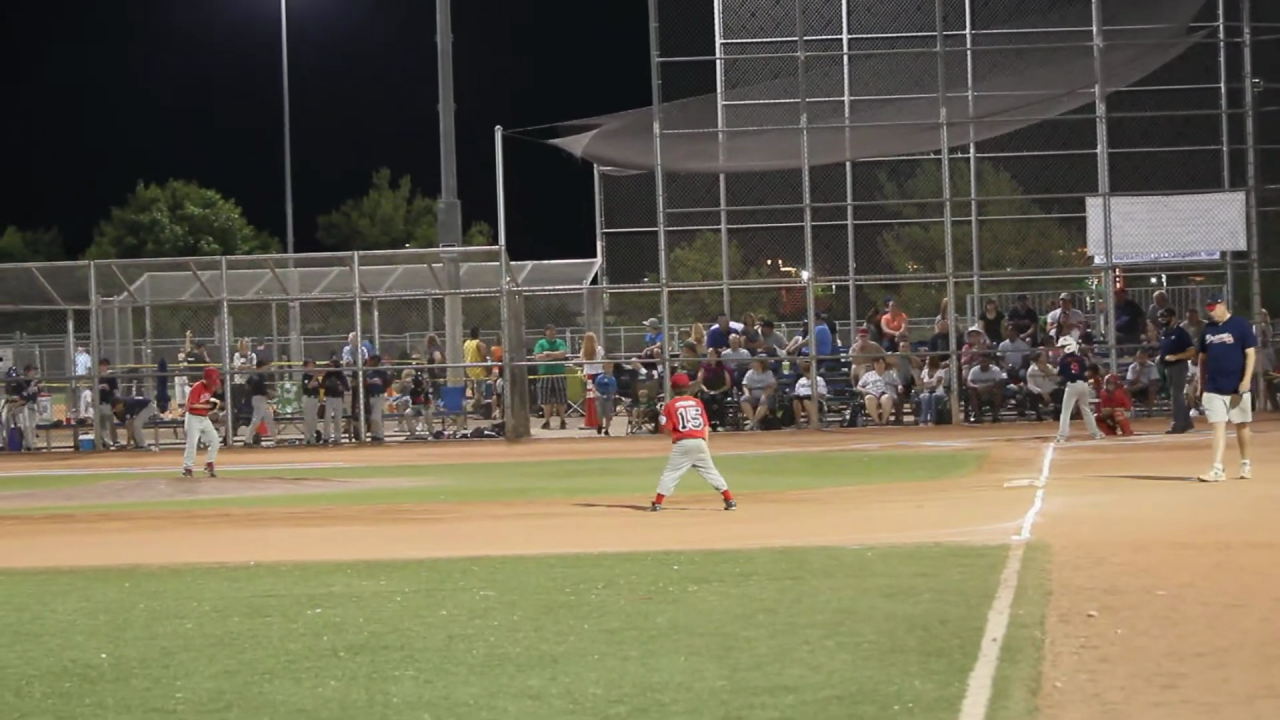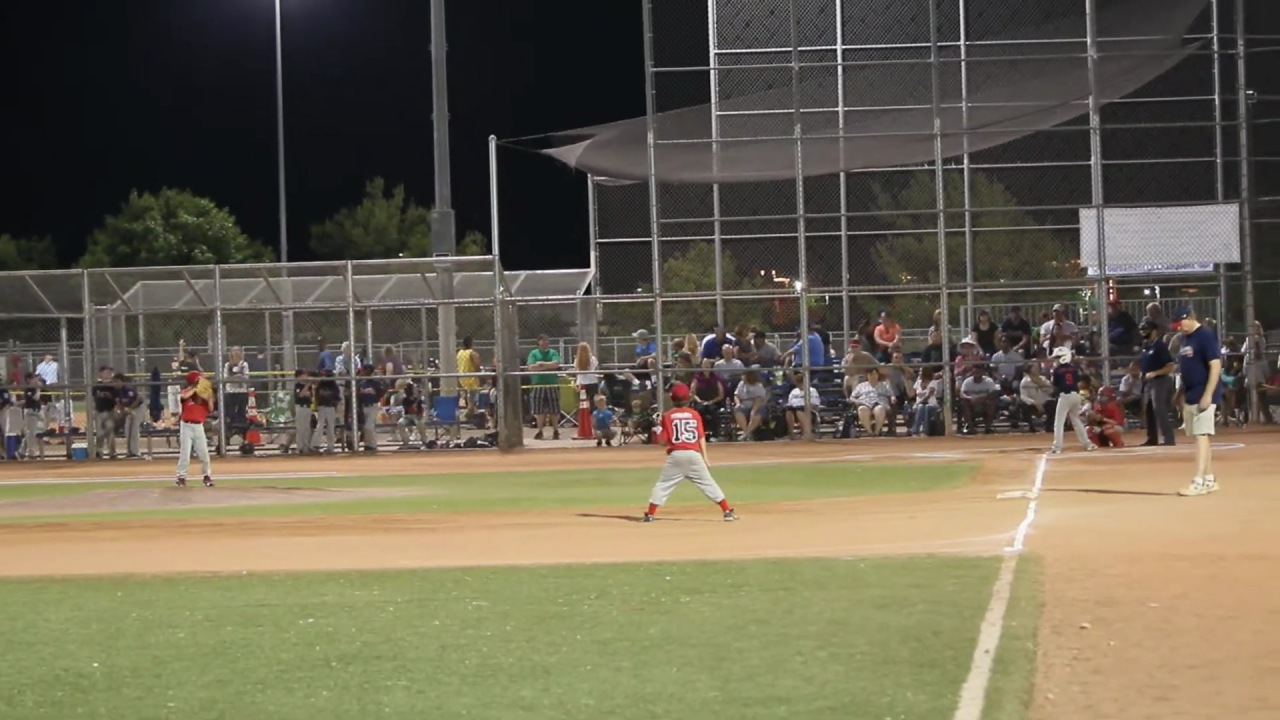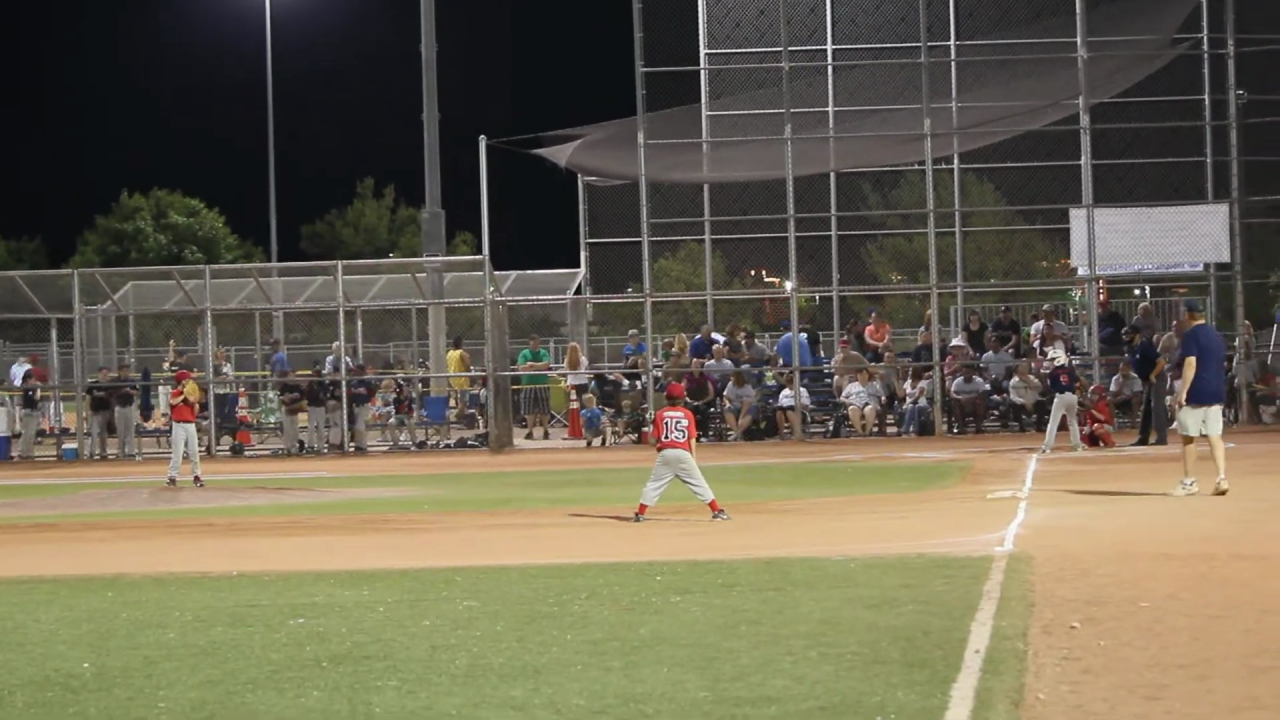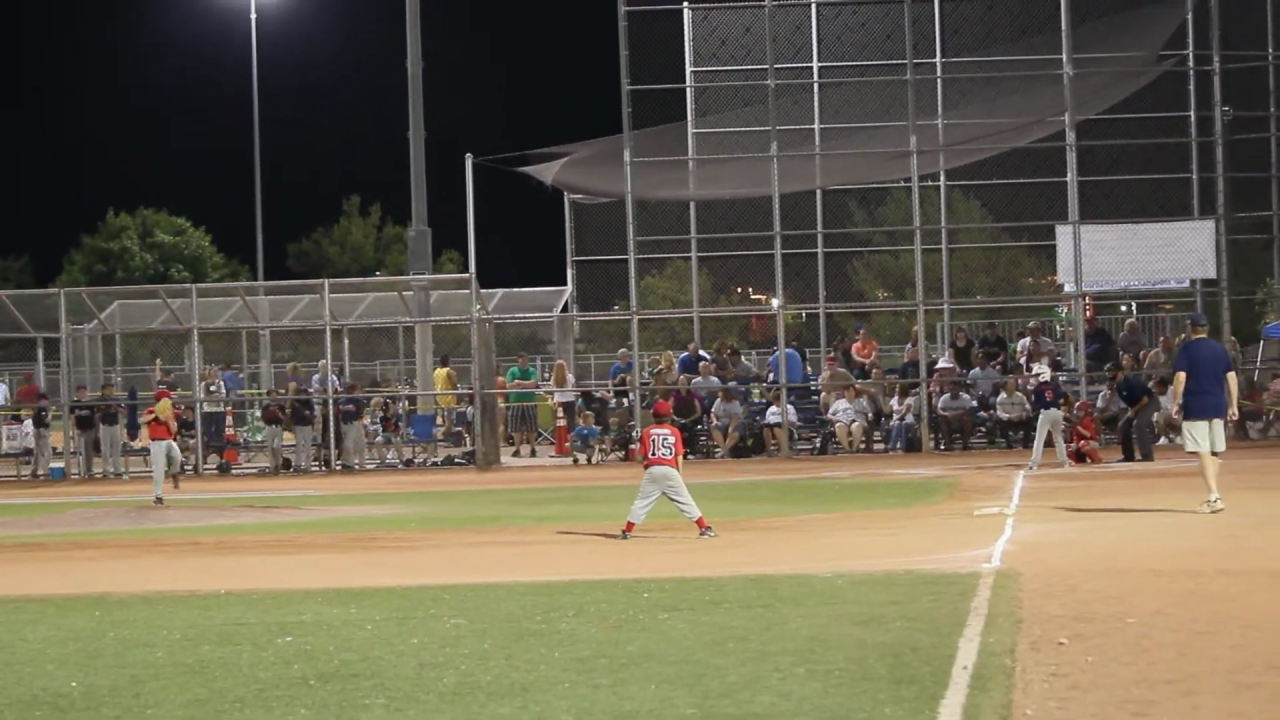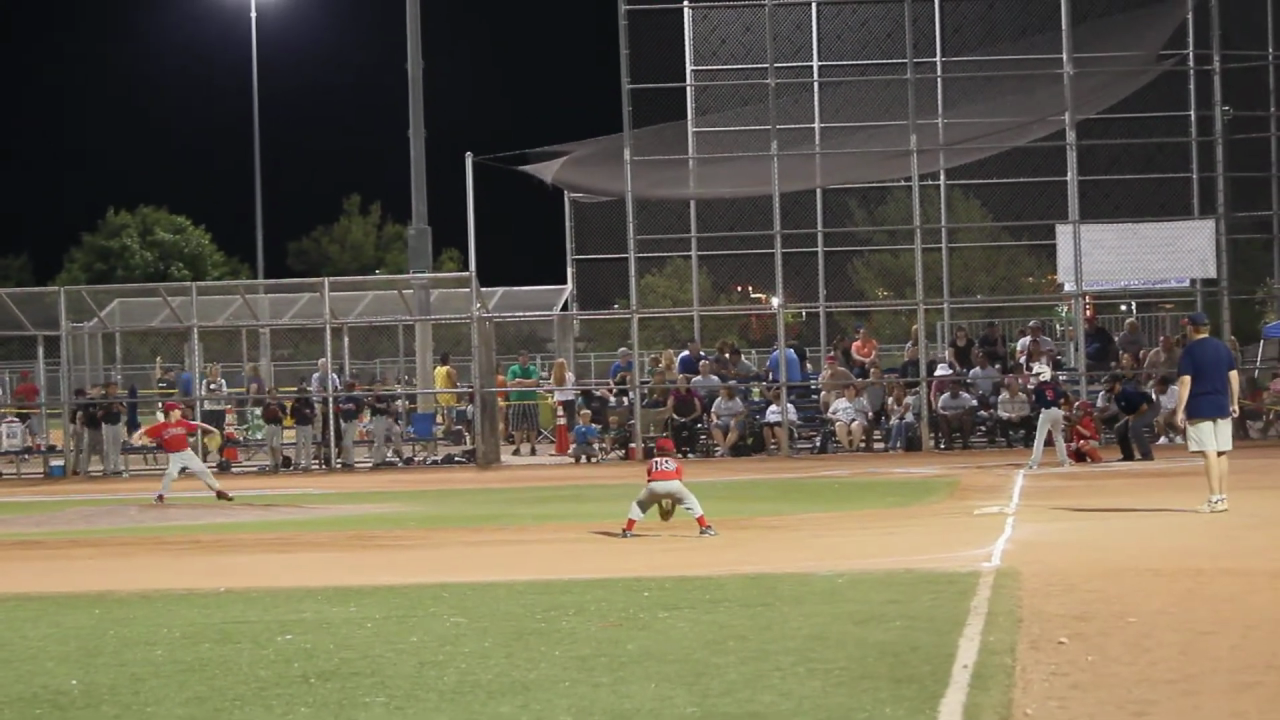
dt=0.7s
person 1, frame 1
left shoulder: (1241, 325)
right shoulder: (1207, 329)
left elbow: (1251, 354)
right elbow: (1203, 358)
left wrist: (1246, 380)
right wrist: (1201, 383)
left hip: (1236, 387)
right hip: (1213, 388)
left knee: (1242, 425)
right knee: (1218, 426)
left ankle: (1245, 464)
right ankle: (1218, 469)
person 1, frame 2
left shoulder: (1206, 336)
right shoulder: (1185, 339)
left elbow: (1216, 366)
left wrist: (1208, 394)
right wrist: (1180, 393)
left hip: (1204, 396)
right hip: (1191, 396)
left knee: (1201, 436)
right knee: (1200, 437)
left ankle: (1198, 482)
right ankle: (1210, 480)
person 1, frame 3
left shoulder: (1191, 334)
right shoulder: (1216, 335)
left elbow: (1190, 364)
right elbow: (1220, 364)
left wrist: (1182, 392)
left hip: (1196, 393)
right hip: (1217, 392)
left knee: (1189, 437)
right knee: (1215, 436)
left ankle: (1189, 482)
right ankle: (1221, 479)
person 1, frame 4
left shoulder: (1187, 349)
right shoulder: (1220, 348)
left elbow: (1180, 378)
right elbow: (1231, 378)
left wrist: (1176, 403)
right wrist: (1233, 405)
left hip: (1195, 407)
right hip: (1217, 407)
left knee: (1203, 453)
right knee: (1214, 453)
left ankle: (1214, 498)
right ankle: (1212, 498)
person 1, frame 5
left shoulder: (1190, 350)
right shoulder: (1223, 347)
left elbow: (1185, 382)
right elbow: (1234, 376)
left wrist: (1179, 410)
right wrist: (1234, 403)
left hip: (1200, 408)
right hip: (1222, 406)
left knee: (1209, 453)
right knee: (1222, 453)
left ankle: (1215, 499)
right ankle: (1222, 498)
